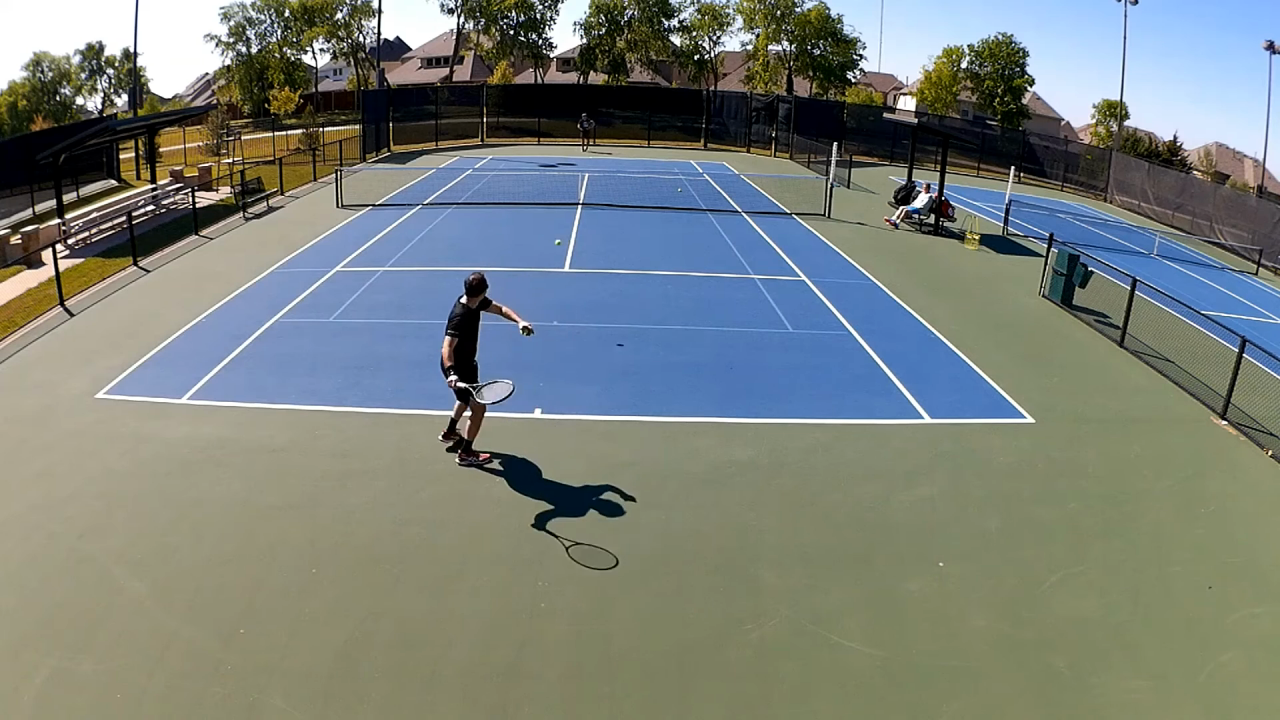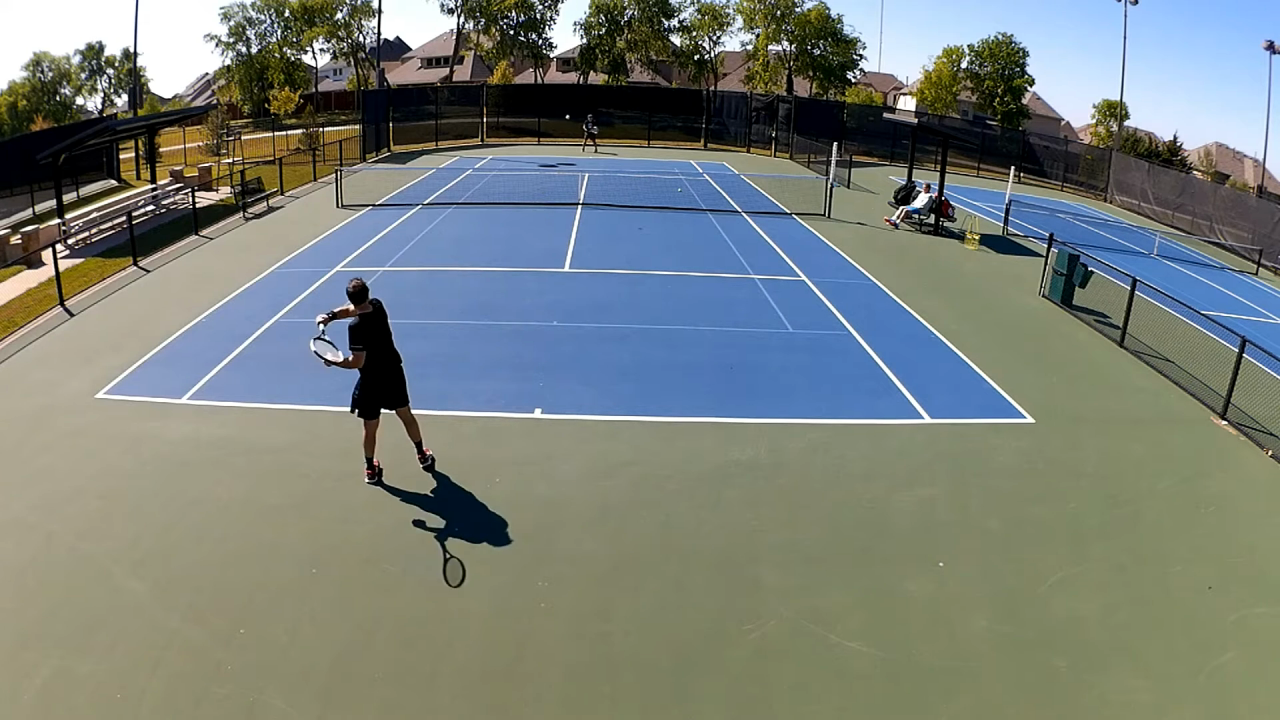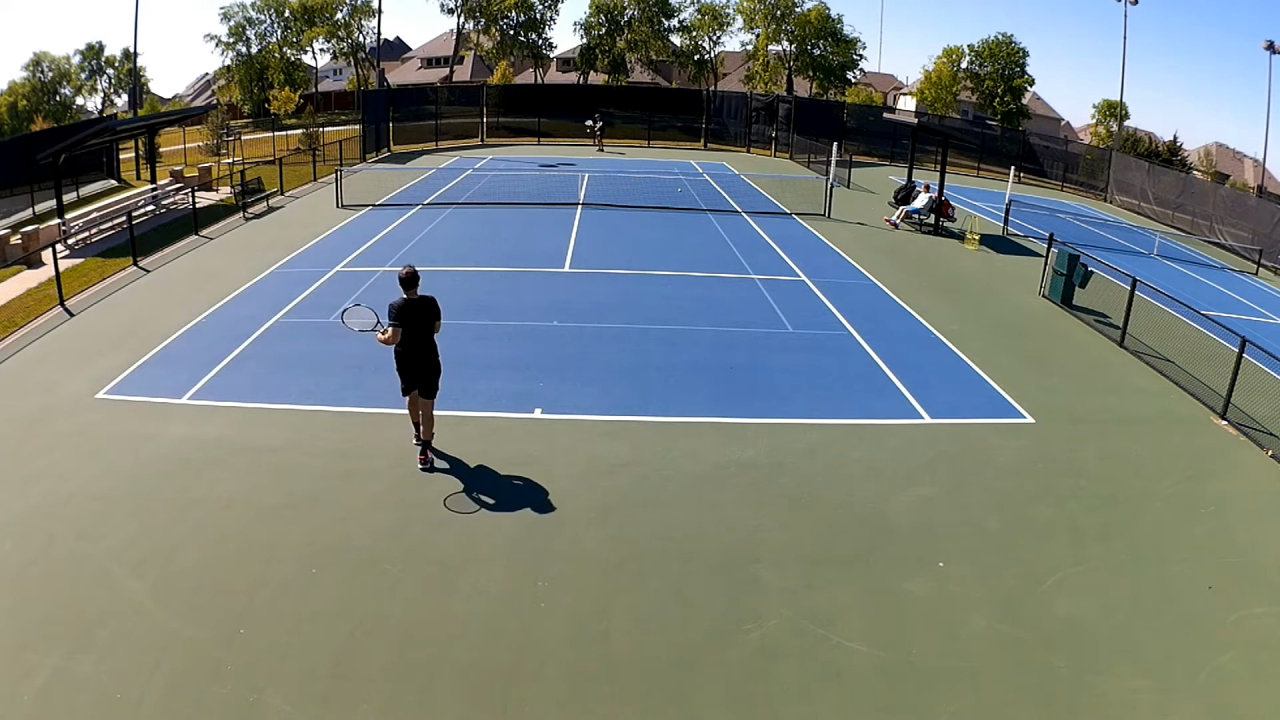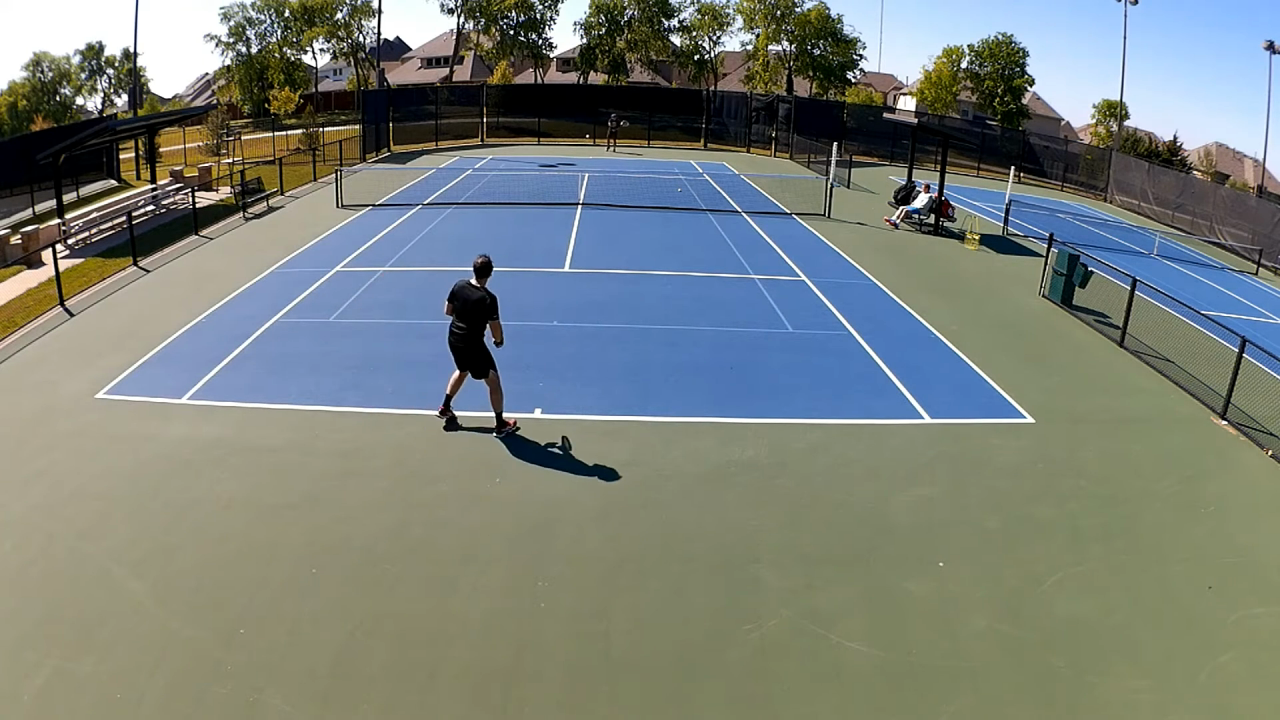
dt=1s
person 1, frame 1
left shoulder: (476, 303)
right shoulder: (460, 316)
left elbow: (499, 308)
right elbow: (446, 348)
left wrist: (520, 321)
right wrist: (451, 372)
left hip: (465, 362)
right hip: (458, 367)
left knee: (467, 399)
right knee: (478, 408)
left ankle: (450, 432)
right ankle: (466, 453)
person 1, frame 2
left shoulder: (356, 326)
right shoulder: (377, 306)
left elbow: (357, 362)
right elbow: (352, 309)
left wrist: (335, 361)
right wrist: (331, 316)
left hip: (371, 381)
right hip: (394, 374)
left knee: (370, 427)
right knee: (406, 415)
left ankle: (371, 470)
right ankle: (423, 456)
person 1, frame 3
left shoulder: (396, 306)
right shoulder: (431, 302)
left elbow: (393, 339)
left wrist: (380, 337)
left hip: (405, 362)
right hip: (429, 362)
left knee: (412, 397)
right knee: (426, 409)
left ankle: (418, 434)
right ankle: (424, 455)
person 1, frame 4
left shoulder: (459, 286)
right shoulder: (489, 298)
left elbow: (448, 311)
right elbow: (496, 329)
right wrist: (499, 341)
left hip: (454, 340)
right hip: (473, 345)
left knee: (462, 371)
right knee: (494, 383)
left ankle: (445, 408)
right ankle: (500, 424)
